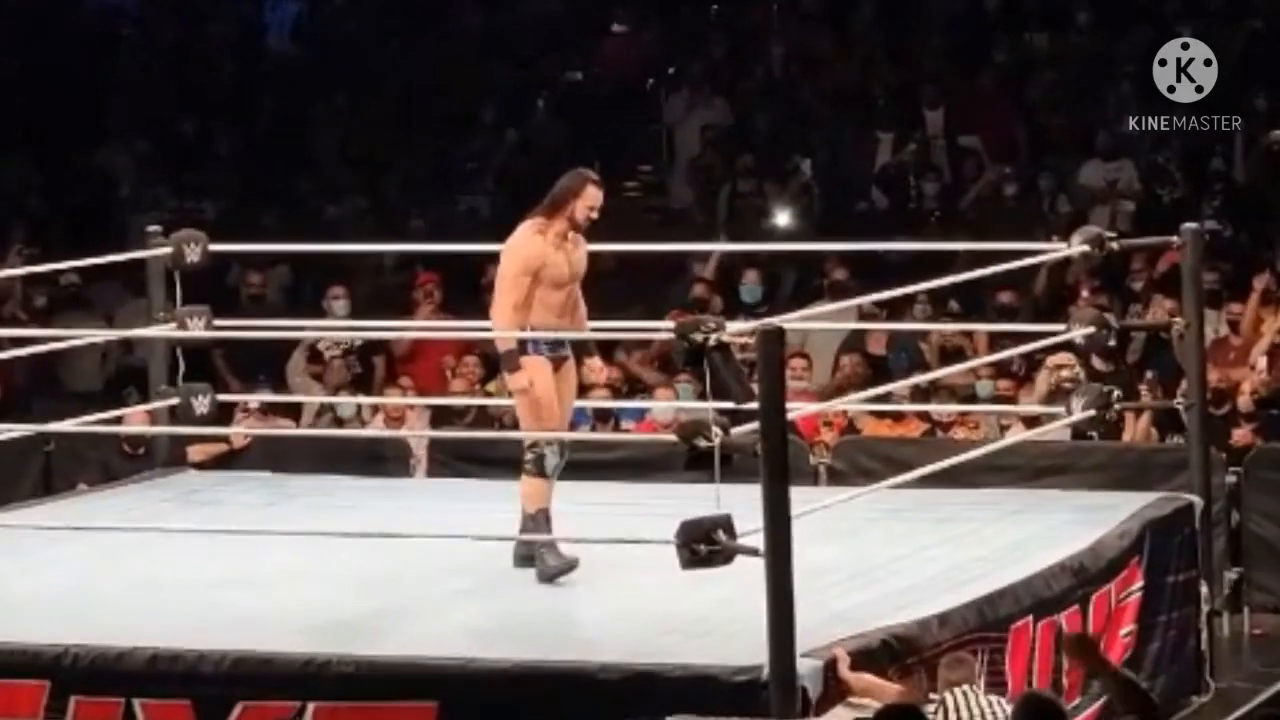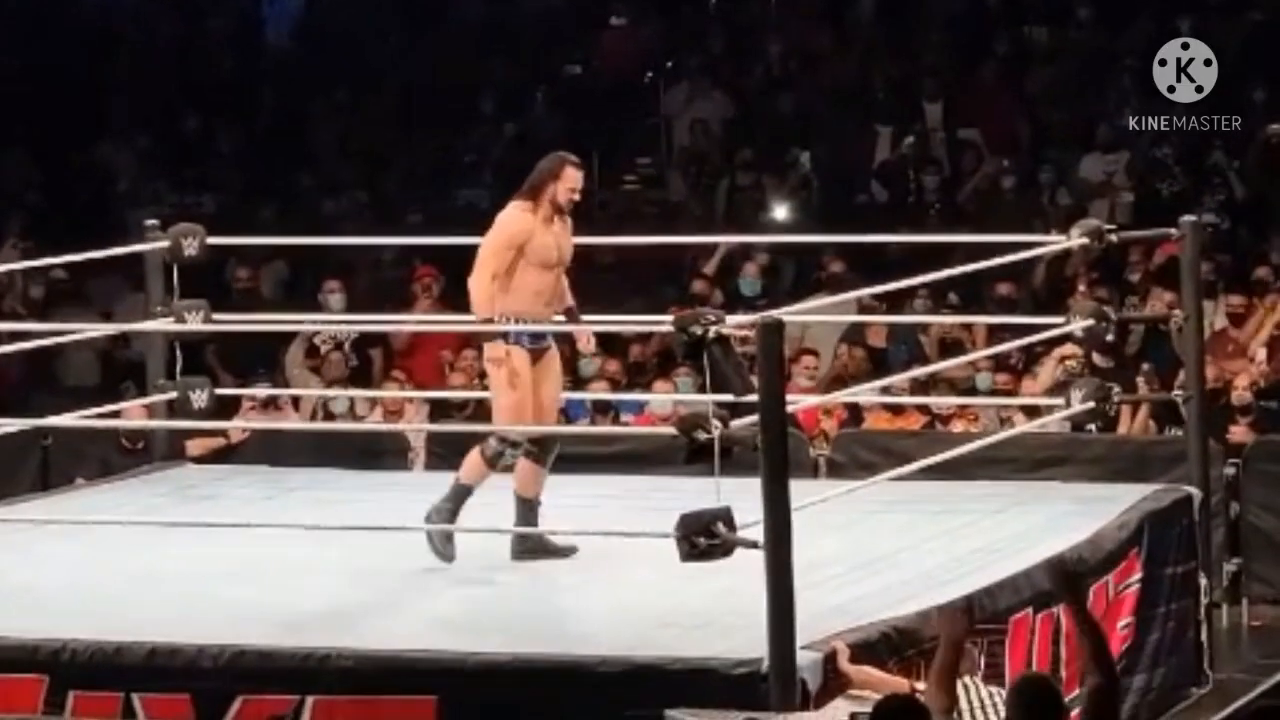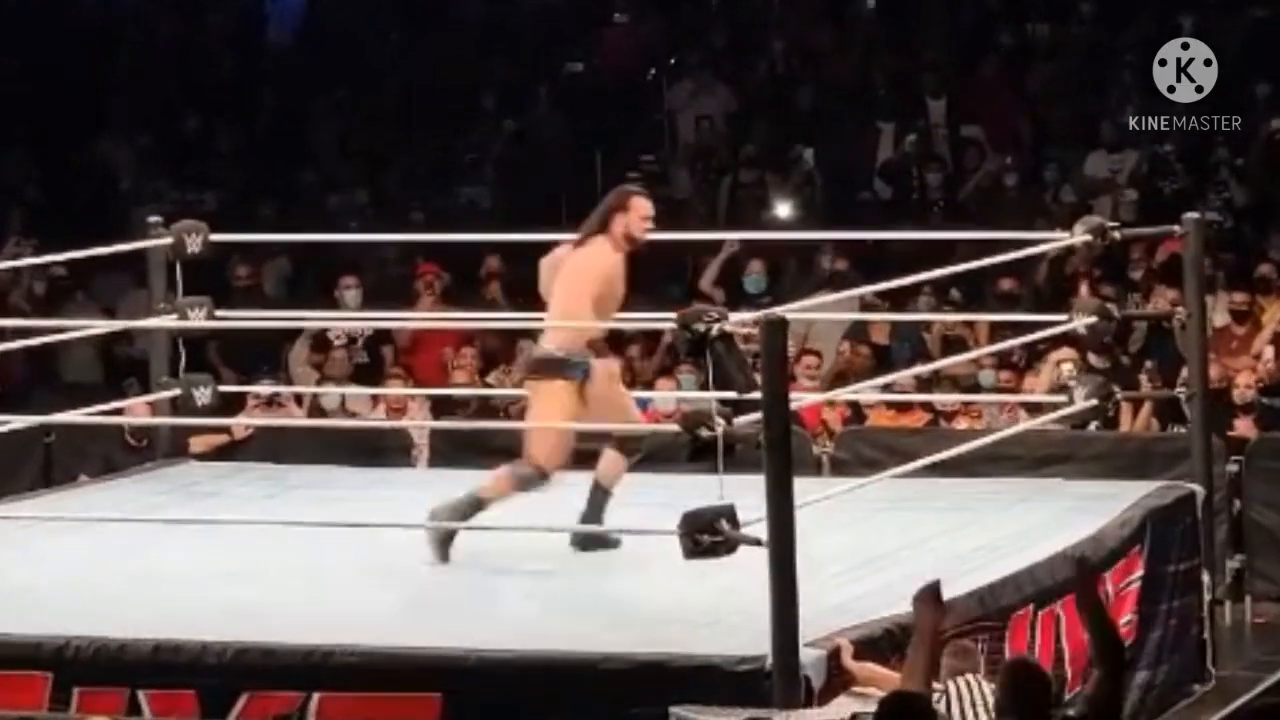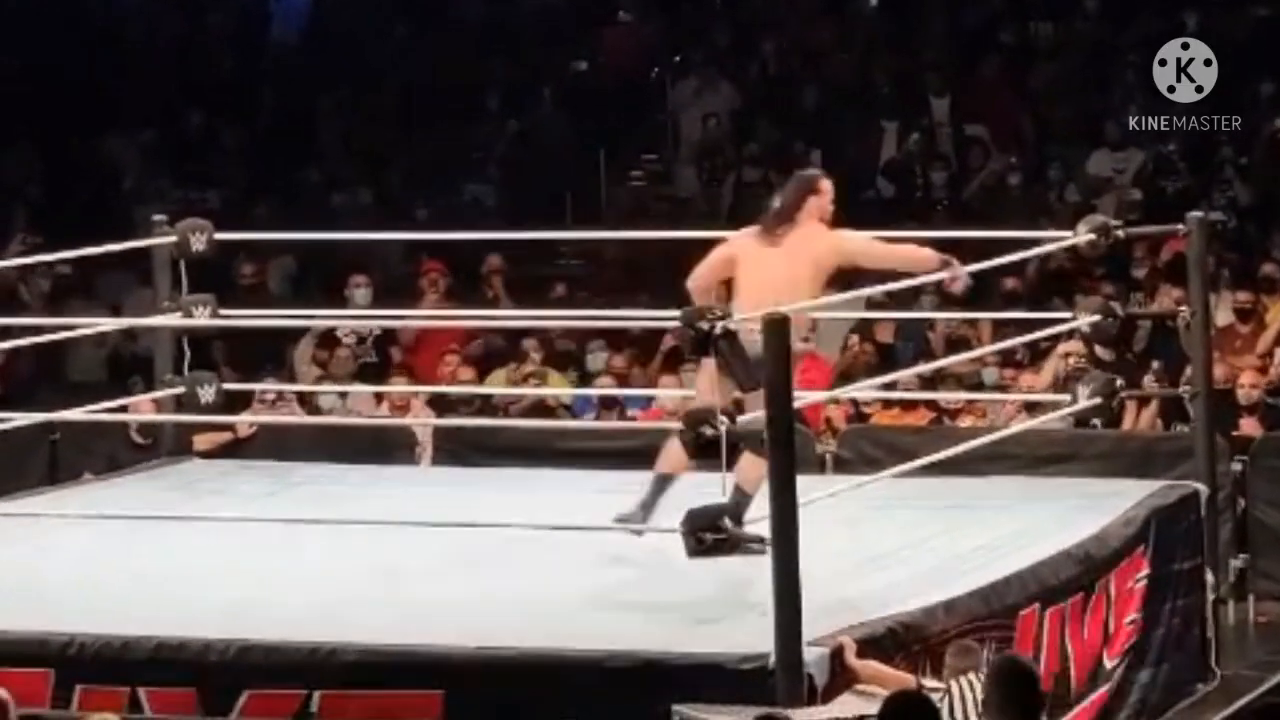
dt=0.4s
person 1, frame 1
left shoulder: (577, 242)
right shoulder: (529, 242)
right elbow: (504, 308)
left wrist: (589, 351)
right wrist: (511, 366)
left hip: (560, 347)
right hip: (528, 346)
left knee: (553, 447)
right knee: (543, 444)
left ankle: (531, 542)
right ankle: (542, 545)
person 1, frame 2
left shoulder: (562, 223)
right shoulder: (517, 220)
right elbow: (481, 278)
left wrist: (575, 320)
right wrist: (489, 334)
left hip: (542, 337)
right hip: (509, 334)
left knee: (542, 438)
right knee: (509, 436)
left ankle: (528, 534)
right ankle: (444, 513)
person 1, frame 3
left shoulder: (588, 249)
right shoulder: (604, 259)
left elbow: (548, 264)
right elbow: (577, 311)
right wrist: (602, 351)
left hip: (576, 362)
right hip: (558, 365)
left knee: (630, 426)
right knee: (540, 466)
left ankle: (589, 525)
right ankle: (451, 517)
person 1, frame 4
left shoulder: (747, 240)
right shoulder: (833, 243)
left elbow: (696, 285)
right elbow: (897, 255)
right wrist: (948, 265)
left hip: (728, 346)
left knee: (695, 427)
right knee: (764, 439)
left ankle: (647, 505)
right ankle: (729, 519)
